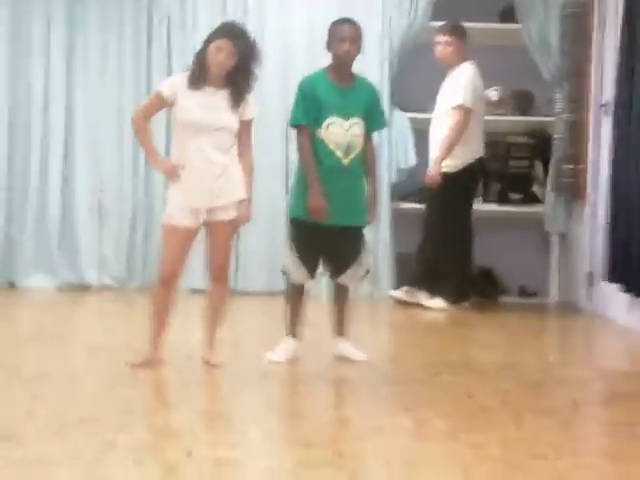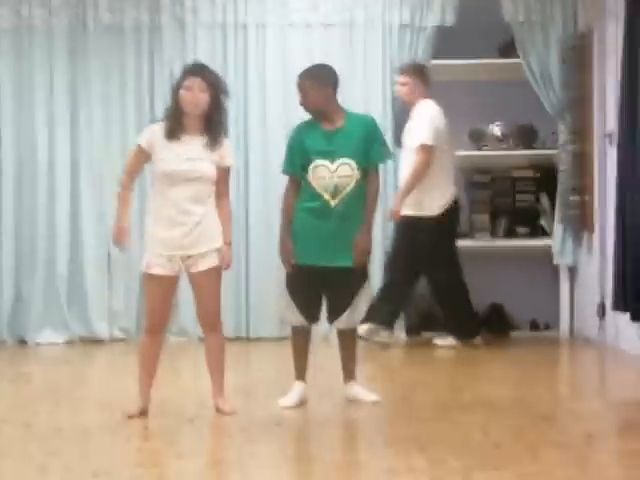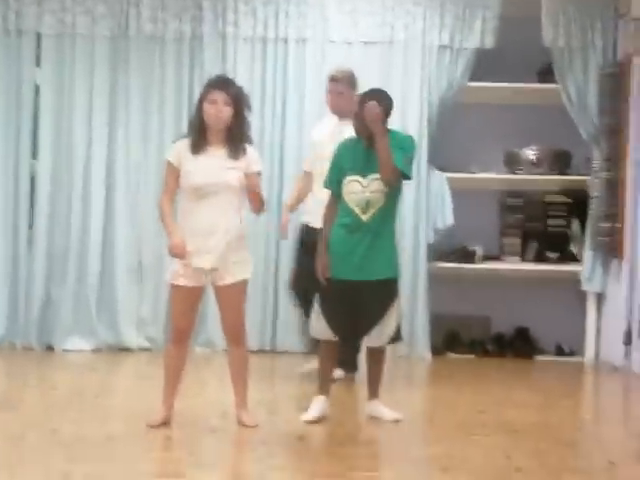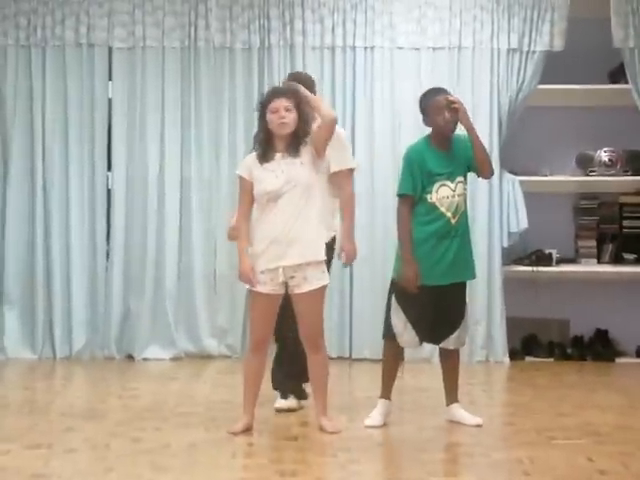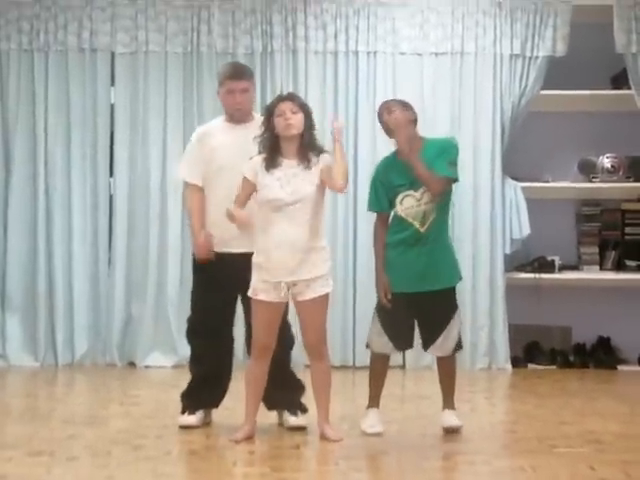
dt=1s
person 1, frame 1
left shoulder: (240, 98)
right shoulder: (179, 85)
left elbow: (245, 152)
right elbow: (140, 119)
left wrist: (247, 198)
right wrist: (158, 161)
left hip: (226, 195)
right hip: (186, 193)
left knee: (219, 274)
right knee: (168, 273)
left ankle: (209, 346)
right ankle: (154, 348)
person 1, frame 2
left shoulder: (219, 144)
right shoulder: (156, 135)
left elbow: (222, 198)
right elbow: (128, 179)
left wrist: (227, 242)
right wrist: (121, 220)
left hip: (204, 242)
right hip: (161, 241)
left knee: (211, 322)
right knee: (154, 325)
left ankle: (219, 394)
right ankle: (143, 397)
person 1, frame 3
left shoulder: (245, 153)
right shoulder: (182, 150)
left elbow: (257, 205)
right elbow: (166, 198)
left wrist: (254, 192)
right wrist: (173, 233)
left hip: (231, 254)
right hip: (190, 252)
left knee: (236, 334)
right knee: (179, 333)
left ankle: (241, 406)
right ankle: (167, 407)
person 1, frame 4
left shoulder: (310, 153)
right shoulder: (252, 163)
left elbow: (330, 119)
right elbow: (243, 214)
left wrist: (306, 94)
right wrist: (243, 256)
left hip: (306, 258)
right hip: (265, 260)
left knee: (313, 340)
right knee: (258, 341)
left ankle: (322, 413)
right ankle: (248, 414)
person 1, frame 5
left shoulder: (319, 163)
right shoulder: (260, 165)
left elbow: (340, 186)
right elbow: (235, 205)
left wrist: (337, 142)
right wrist: (239, 214)
left hip: (311, 267)
right hip: (268, 267)
left knee: (316, 347)
right knee: (261, 348)
left ankle: (324, 421)
right ankle: (249, 422)
person 2, frame 1
left shoulder: (367, 91)
right shoulder: (311, 86)
left elbow: (368, 143)
right elbow: (303, 140)
left wrist: (373, 189)
right wrist: (313, 189)
left hip: (350, 199)
right hip: (315, 197)
left knee: (344, 273)
right knee: (299, 272)
left ankle: (341, 338)
right ankle: (290, 337)
person 2, frame 2
left shoulder: (365, 127)
right shoulder: (301, 134)
left elbow: (372, 180)
right elbow: (292, 188)
left wrist: (366, 231)
right wrist: (285, 235)
left hip: (348, 241)
right hip: (306, 242)
left knee: (347, 317)
right knee: (300, 316)
left ankle: (350, 382)
right ankle: (299, 384)
person 2, frame 3
left shoulder: (402, 143)
right shoulder: (345, 149)
left elbow: (390, 178)
right elbow: (333, 202)
left wrist: (378, 131)
right wrist: (322, 249)
left hip: (379, 260)
right hip: (341, 256)
left knee: (377, 334)
right knee: (329, 330)
left ankle: (373, 400)
right ankle: (321, 398)
person 2, frame 4
left shoulder: (463, 145)
right shoulder: (417, 153)
left elbow: (487, 172)
right elbow: (404, 208)
left wrist: (469, 125)
right wrist: (407, 260)
left hip: (454, 262)
right hip: (420, 262)
left knee: (452, 336)
right knee: (397, 334)
left ankle: (452, 404)
right ankle: (384, 402)
person 2, frame 5
left shoulder: (444, 147)
right shoulder: (385, 167)
left elbow: (437, 189)
right elbow: (381, 222)
left wrist: (408, 150)
right wrist: (380, 271)
left hip: (437, 268)
right hip: (397, 270)
left knee: (445, 343)
right knee: (382, 342)
left ankle: (449, 409)
right ankle: (372, 409)
person 3, frame 1
left shoulder: (466, 74)
right shoulder: (455, 75)
left elbow: (461, 120)
left wrist: (439, 162)
left hip: (458, 167)
right hip: (449, 166)
left knee: (451, 229)
right knee: (436, 227)
left ankle: (454, 293)
right ankle: (425, 286)
person 3, frame 2
left shoulder: (426, 113)
right shoulder: (421, 112)
left elbow: (423, 159)
left wrist: (400, 198)
right wrist: (402, 203)
left hip: (433, 209)
right hip: (417, 209)
left knee: (442, 272)
right knee: (400, 269)
left ankle: (465, 330)
right ankle: (380, 323)
person 3, frame 3
right shoulder: (322, 128)
right elbow: (308, 174)
right wrist: (289, 208)
right hip: (314, 224)
right knee: (302, 286)
left ankle: (346, 361)
person 3, frame 4
left shoulder: (330, 135)
left elbow: (343, 186)
left wrist: (348, 233)
right wrist: (240, 220)
left knee: (299, 309)
right knee: (280, 308)
left ankle: (289, 386)
right ankle: (290, 378)
person 3, frame 5
right shoulder: (204, 136)
right elbow: (193, 189)
right wrist: (198, 233)
right hip: (215, 251)
left knee: (272, 331)
right knee: (208, 330)
left ankle: (286, 403)
right ankle: (199, 403)
